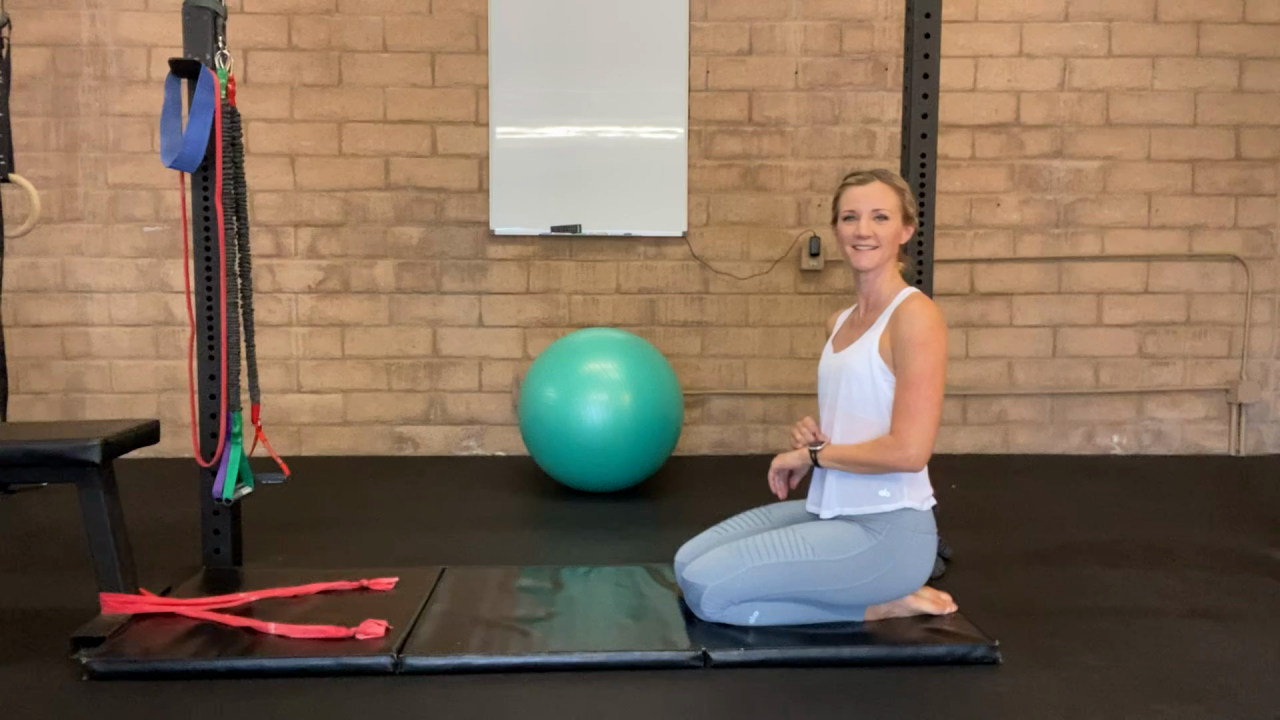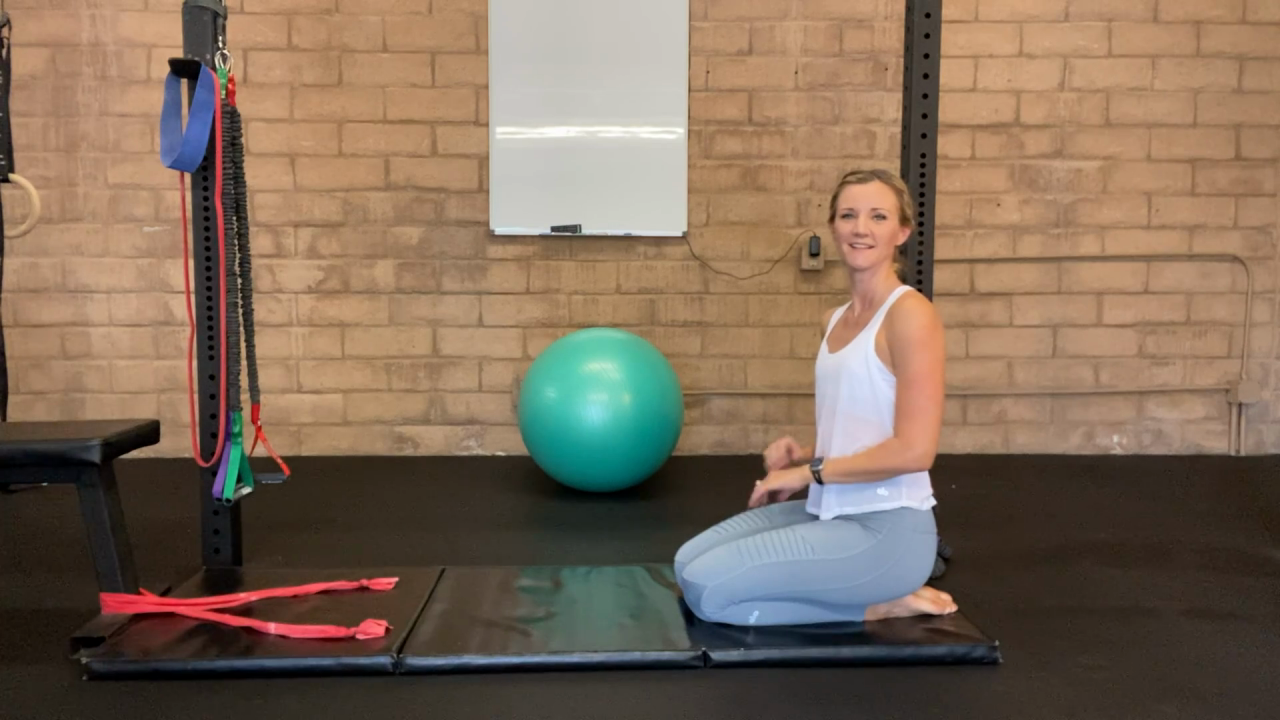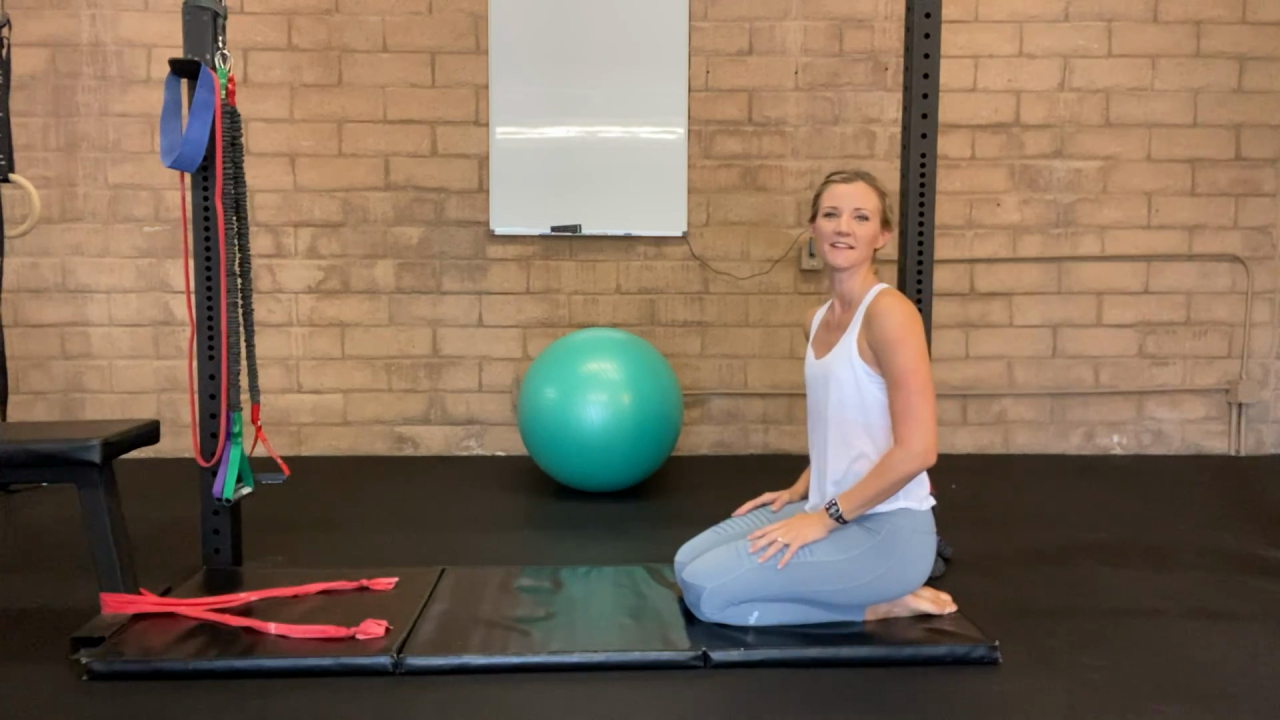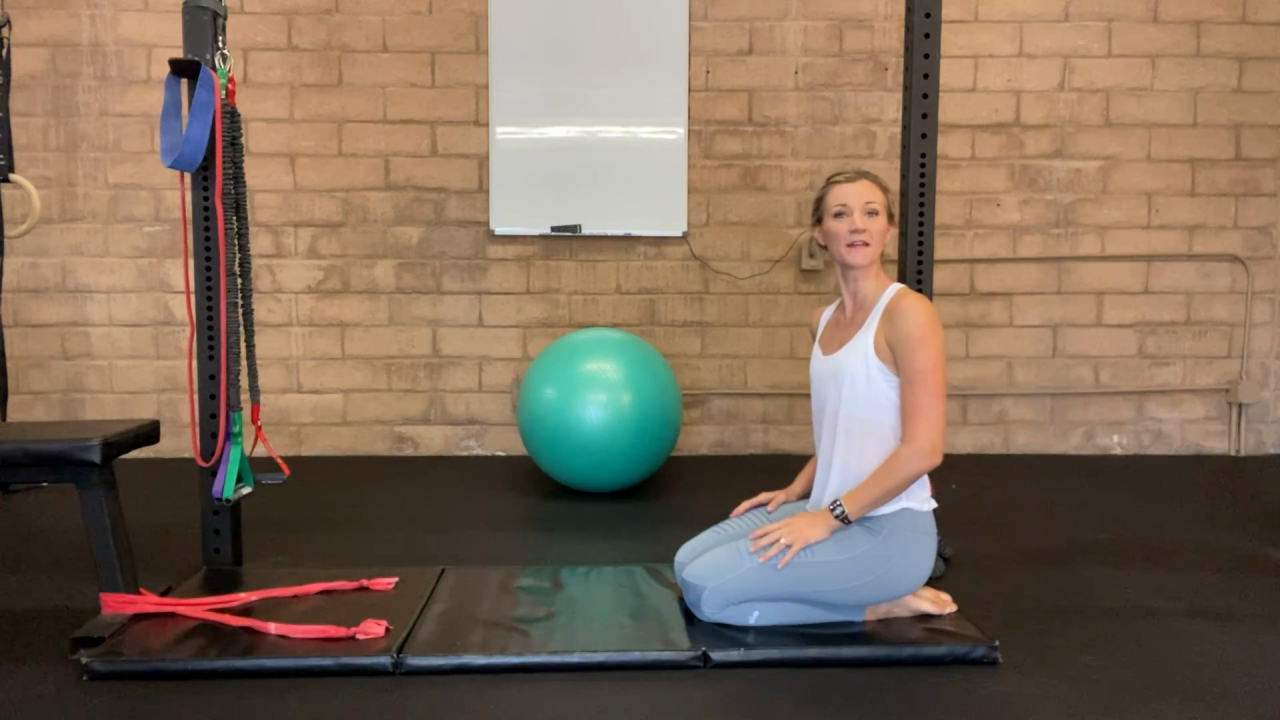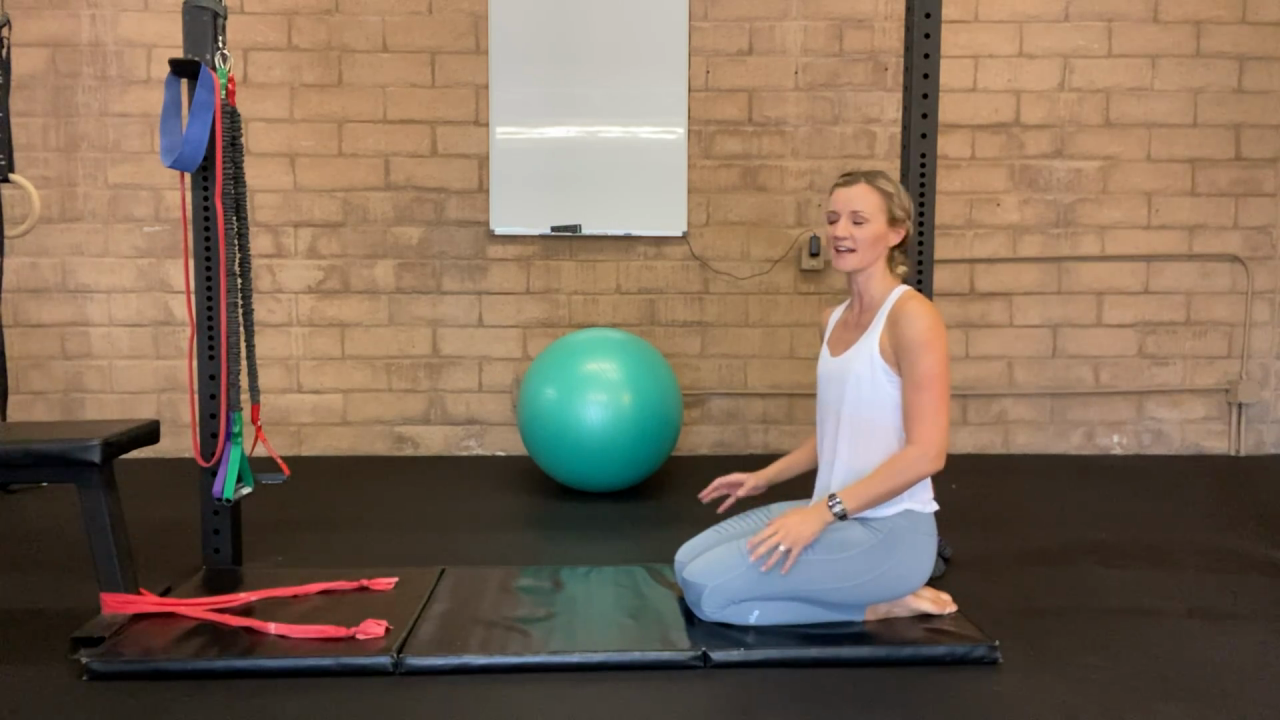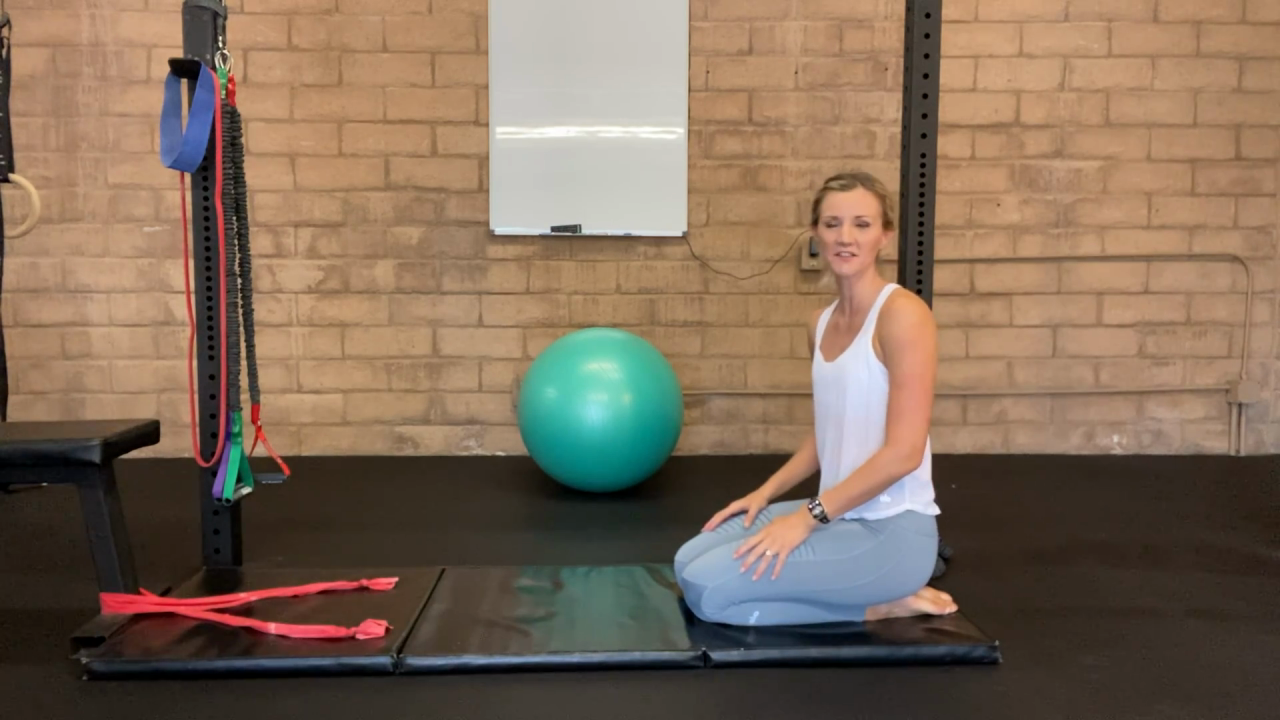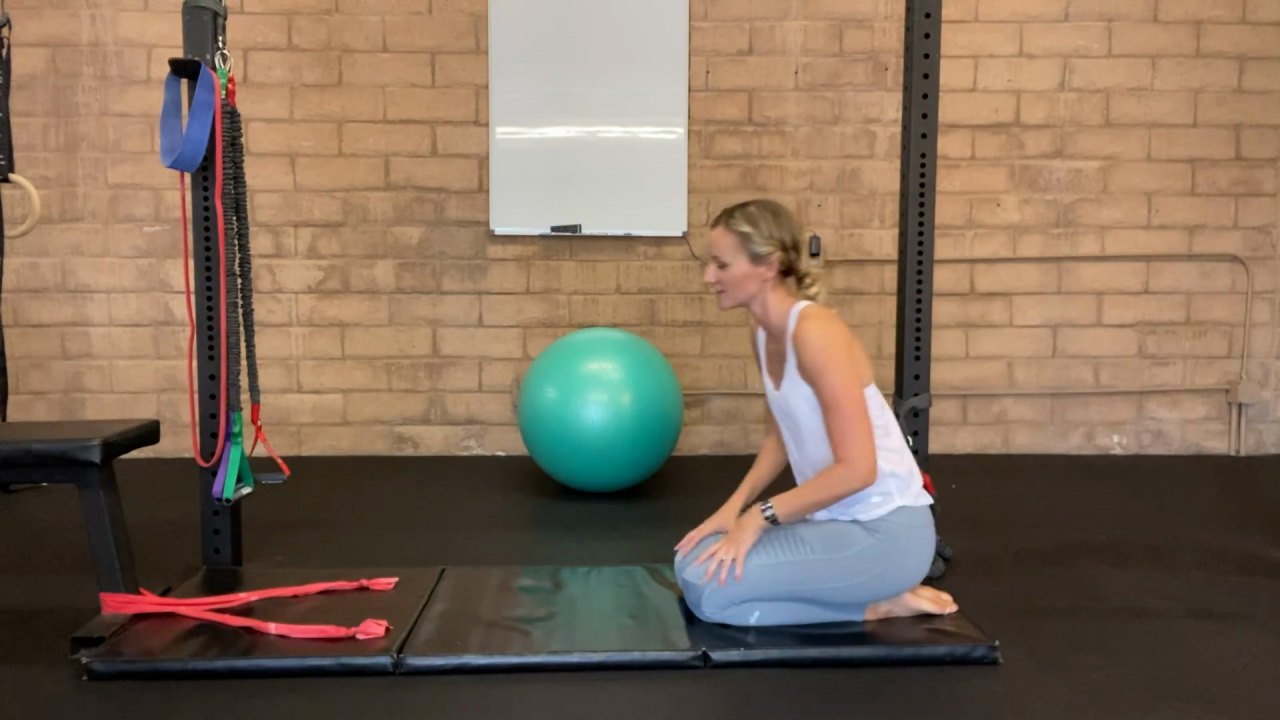
dt=0.7s
person 1, frame 1
left shoulder: (914, 315)
right shoulder: (840, 322)
left elbow: (909, 450)
left wrist: (811, 453)
right wrist: (809, 436)
left hip: (887, 531)
right hip: (830, 511)
left knee: (708, 588)
right knee: (690, 563)
left ankle: (880, 603)
right ankle: (868, 591)
person 1, frame 2
left shoulder: (909, 313)
right shoulder: (836, 319)
left elbow: (915, 449)
left wrist: (810, 470)
right wrist: (803, 452)
left hip: (886, 532)
right hip: (831, 511)
left knee: (707, 589)
right knee: (690, 563)
left ankle: (880, 603)
right ankle: (871, 592)
person 1, frame 3
left shoulder: (889, 312)
right shoulder: (818, 319)
left elbow: (917, 449)
left wrist: (826, 517)
right wrist: (799, 492)
left hip: (886, 529)
right hip: (835, 510)
left knee: (708, 590)
right knee: (689, 564)
left ankle: (879, 603)
right ankle: (868, 592)
person 1, frame 4
left shoulder: (907, 312)
right shoulder: (823, 320)
left elbow: (924, 449)
left wrist: (829, 518)
right wrist: (793, 493)
left hip: (888, 531)
right hip: (833, 513)
left knee: (708, 592)
right knee: (689, 566)
left ankle: (878, 605)
right ankle: (871, 593)
person 1, frame 5
left shoulder: (911, 316)
right shoulder: (834, 319)
left elbow: (927, 452)
left wrist: (824, 511)
right wrist: (766, 476)
left hip: (890, 532)
right hip: (838, 516)
left knee: (709, 589)
right knee: (690, 564)
left ankle: (880, 603)
right ankle: (872, 593)
person 1, frame 6
left shoulder: (902, 314)
right shoulder: (821, 322)
left elbow: (905, 451)
left wrist: (809, 516)
right wrist: (766, 492)
left hip: (891, 533)
right hip: (840, 516)
left knee: (709, 590)
right knee: (689, 564)
left ankle: (878, 603)
right ankle: (869, 590)
person 1, frame 7
left shoulder: (815, 333)
right shoulder: (765, 333)
left elbow: (856, 469)
left wrist: (760, 516)
right wrist: (734, 506)
left hip: (886, 532)
right hip: (836, 519)
left knee: (709, 590)
right knee: (691, 565)
left ankle: (878, 602)
right ankle: (868, 586)
